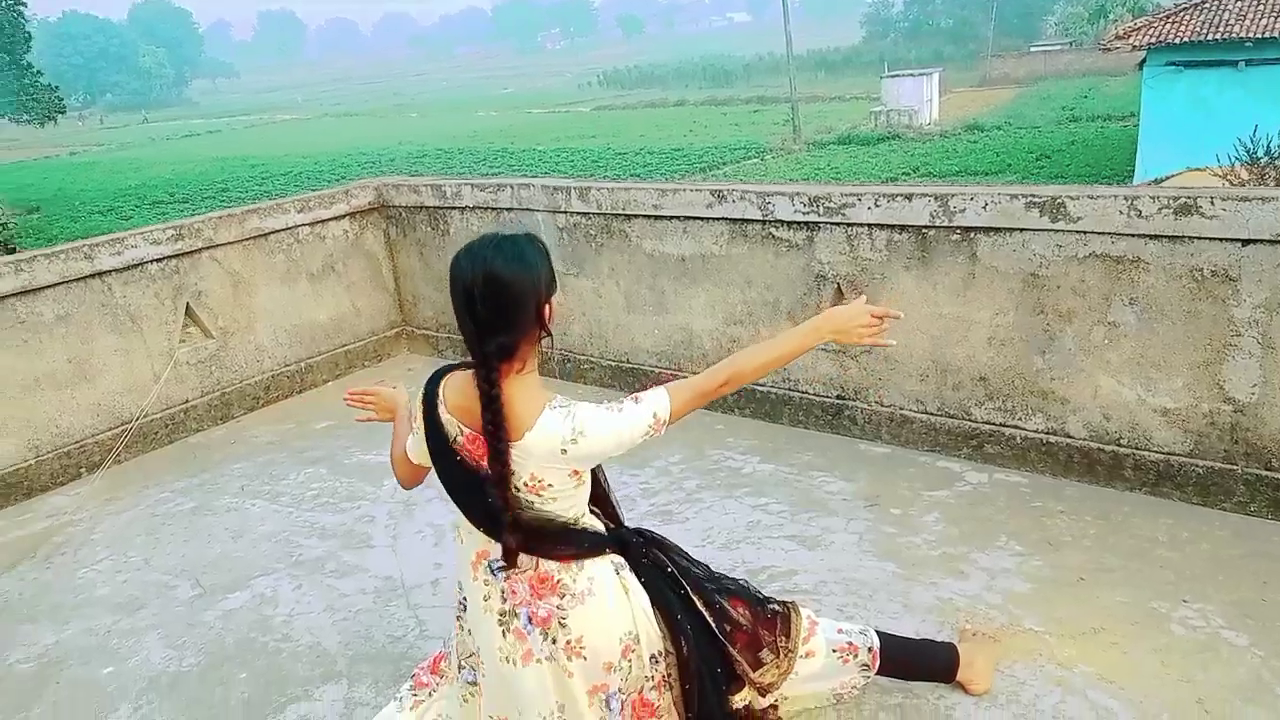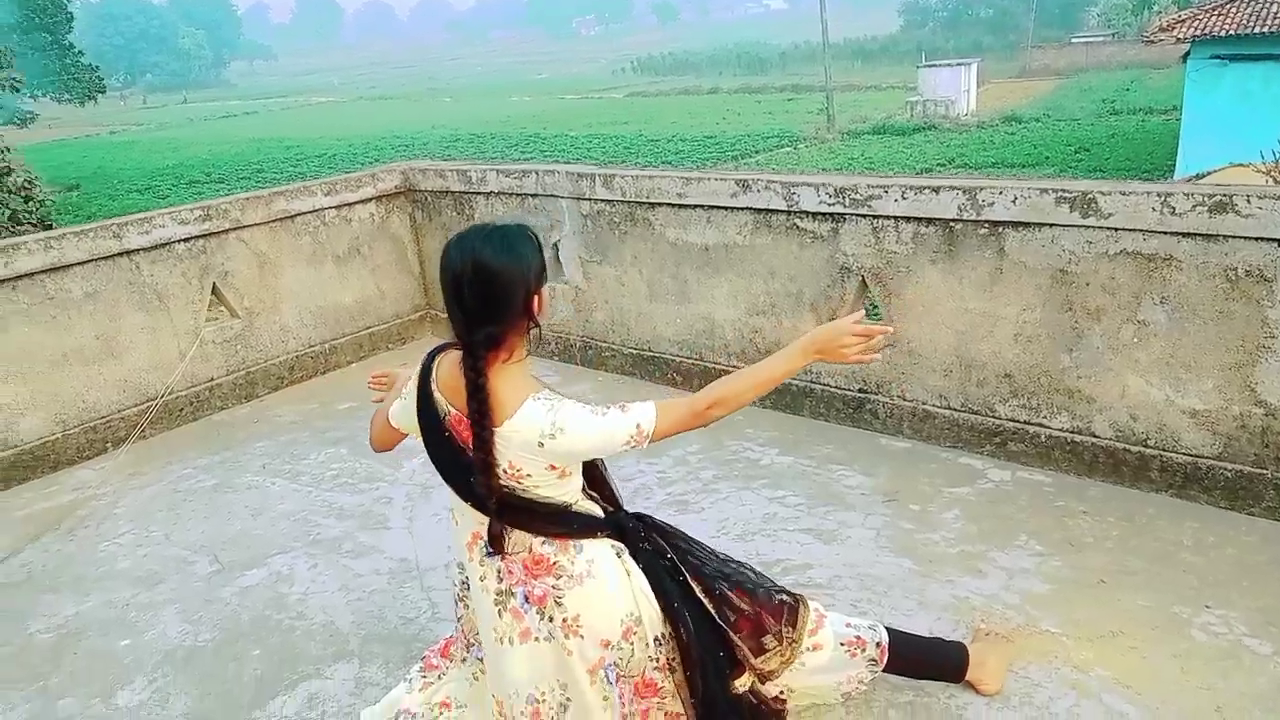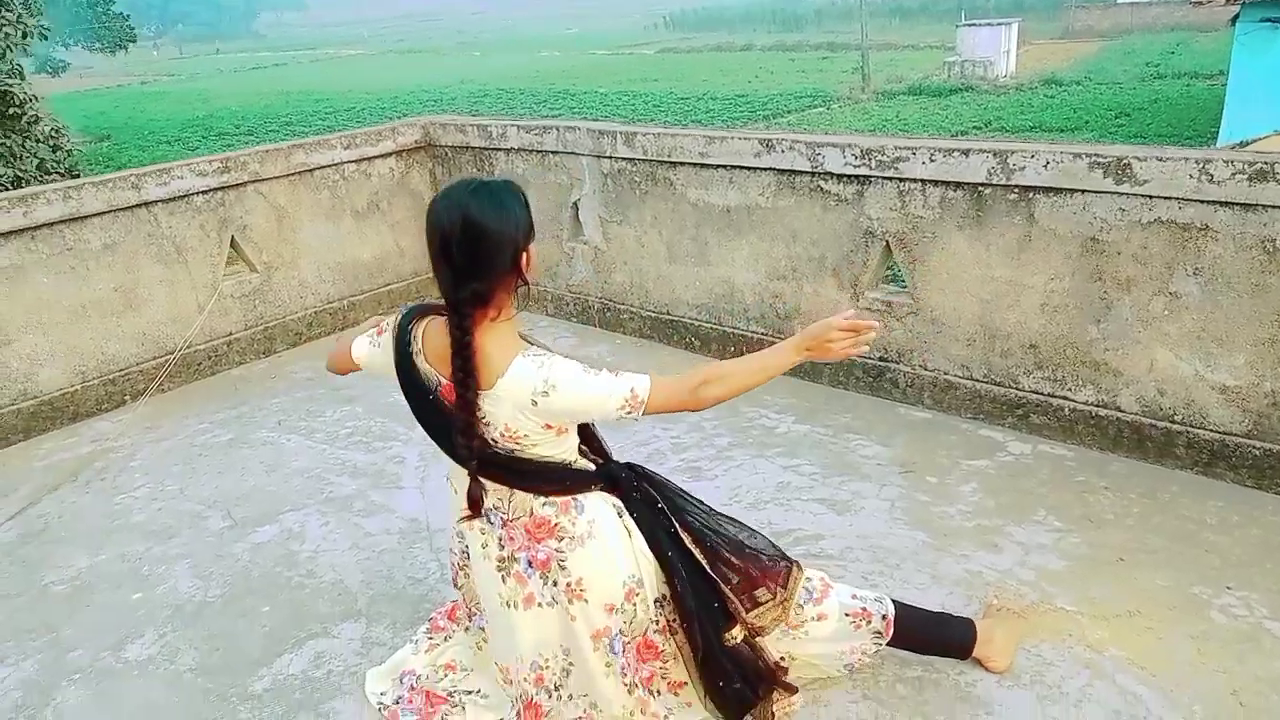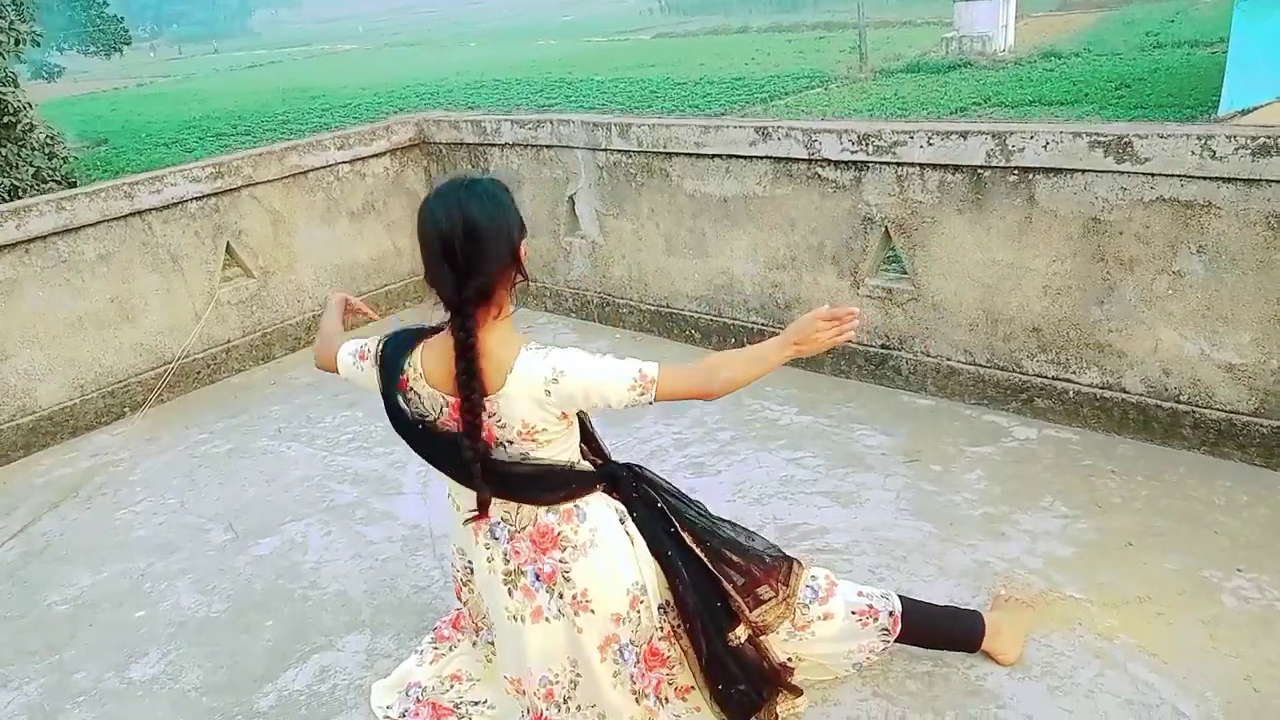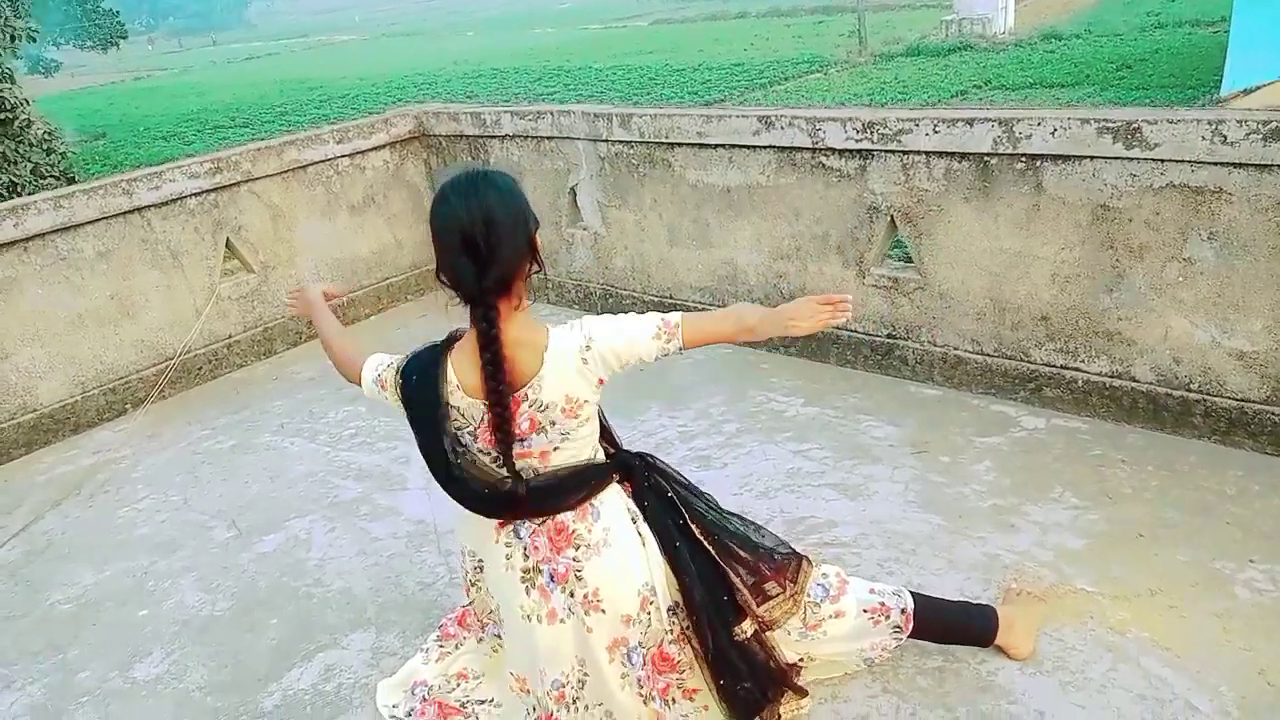
dt=0.2s
person 1, frame 1
left shoulder: (443, 394)
right shoulder: (570, 429)
left elbow: (407, 474)
right elbow: (713, 383)
left wrist: (403, 412)
right wrist: (827, 325)
left hip: (501, 618)
right hip: (587, 609)
right knee: (740, 636)
right ankle: (954, 662)
person 1, frame 2
left shoulder: (438, 372)
right shoulder: (550, 423)
left elbow: (380, 437)
right elbow: (702, 408)
right wrist: (812, 347)
left hip: (500, 599)
right hip: (584, 595)
right knee: (751, 625)
right ankle: (966, 662)
person 1, frame 3
left shoulder: (415, 335)
right shoulder: (540, 382)
left elbow: (336, 358)
right elbow: (697, 390)
right wrist: (801, 344)
left hip: (501, 569)
right hip: (586, 554)
right knee: (760, 594)
person 1, frame 4
left shoulder: (406, 361)
right shoulder: (548, 374)
left elbow: (327, 352)
right elbow: (703, 381)
left wrist: (336, 307)
right wrist: (791, 342)
left hip: (502, 575)
right hip: (590, 560)
right knee: (764, 593)
person 1, frame 5
left shoulder: (427, 376)
right shoulder: (575, 348)
left elbow: (353, 364)
right elbow: (711, 325)
left wrist: (318, 309)
right wrist: (781, 319)
left hip: (514, 576)
right hip: (606, 555)
right knee: (773, 591)
